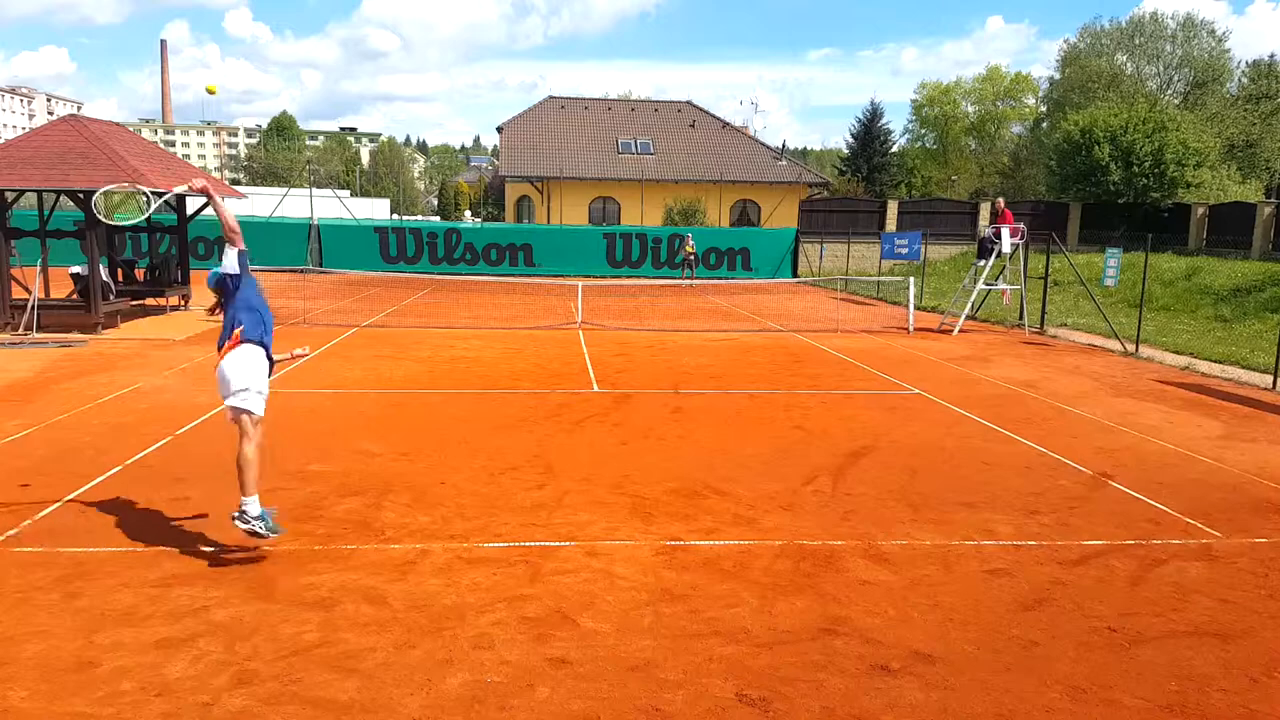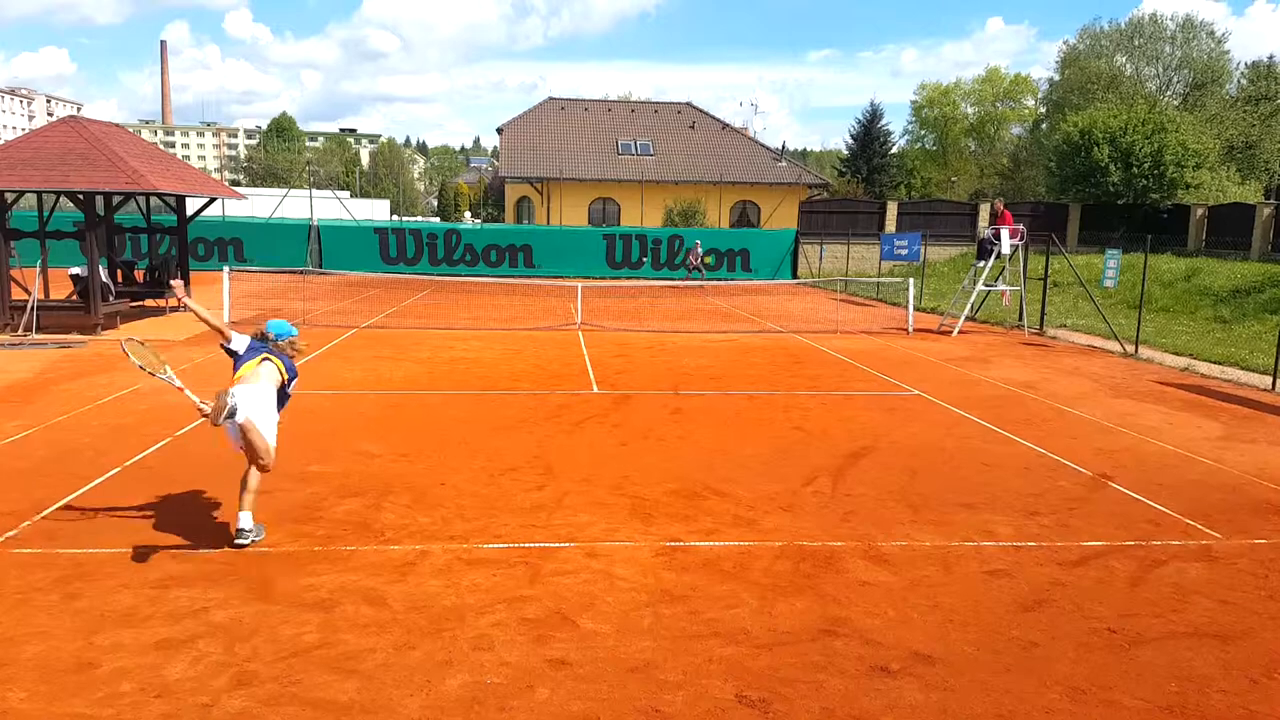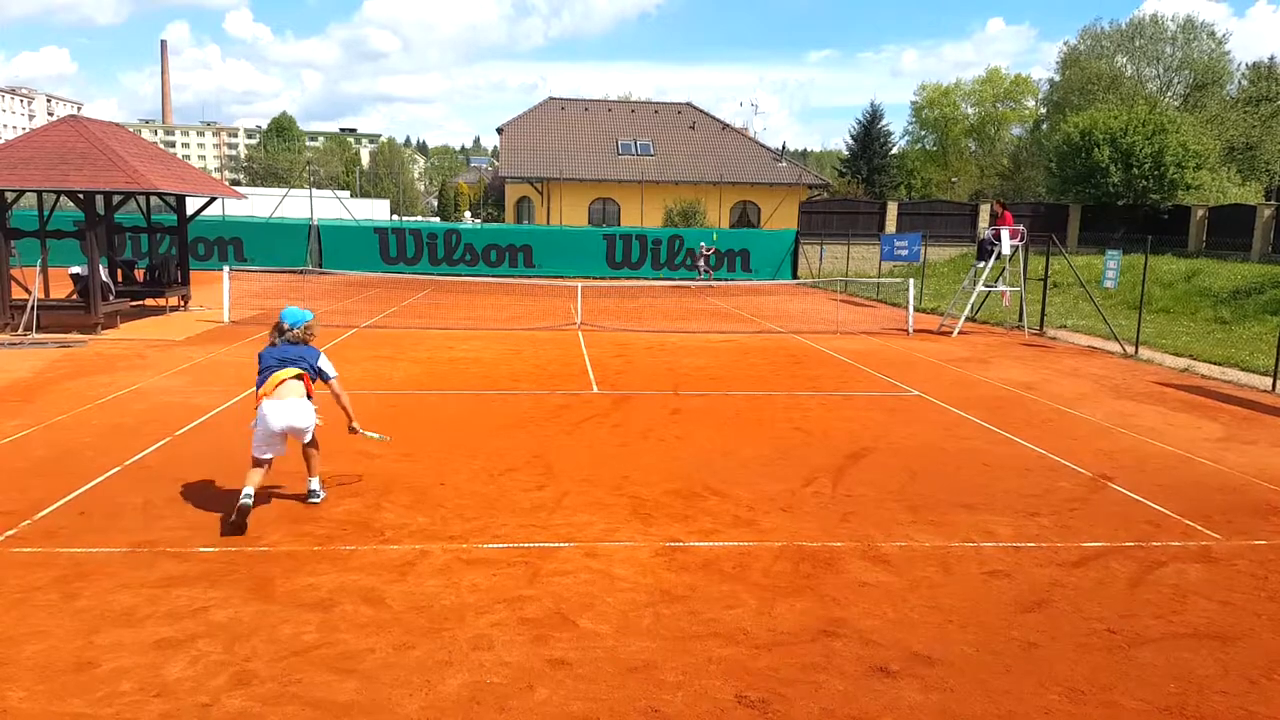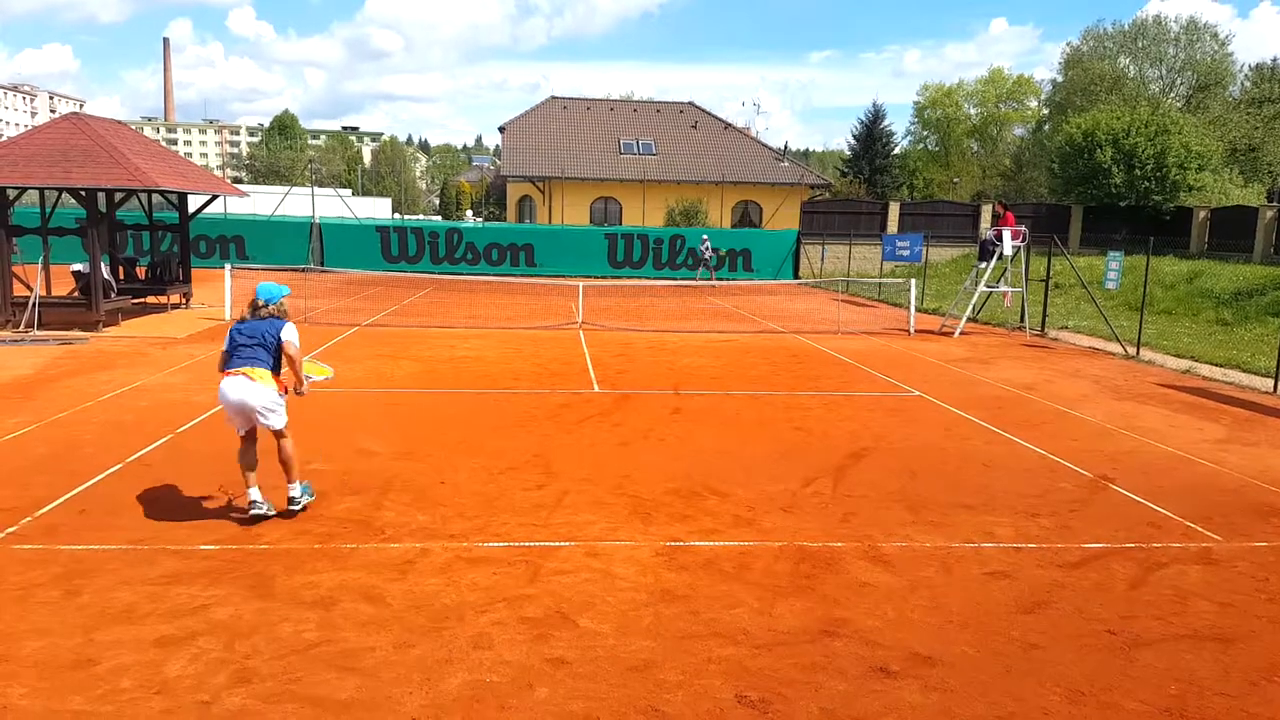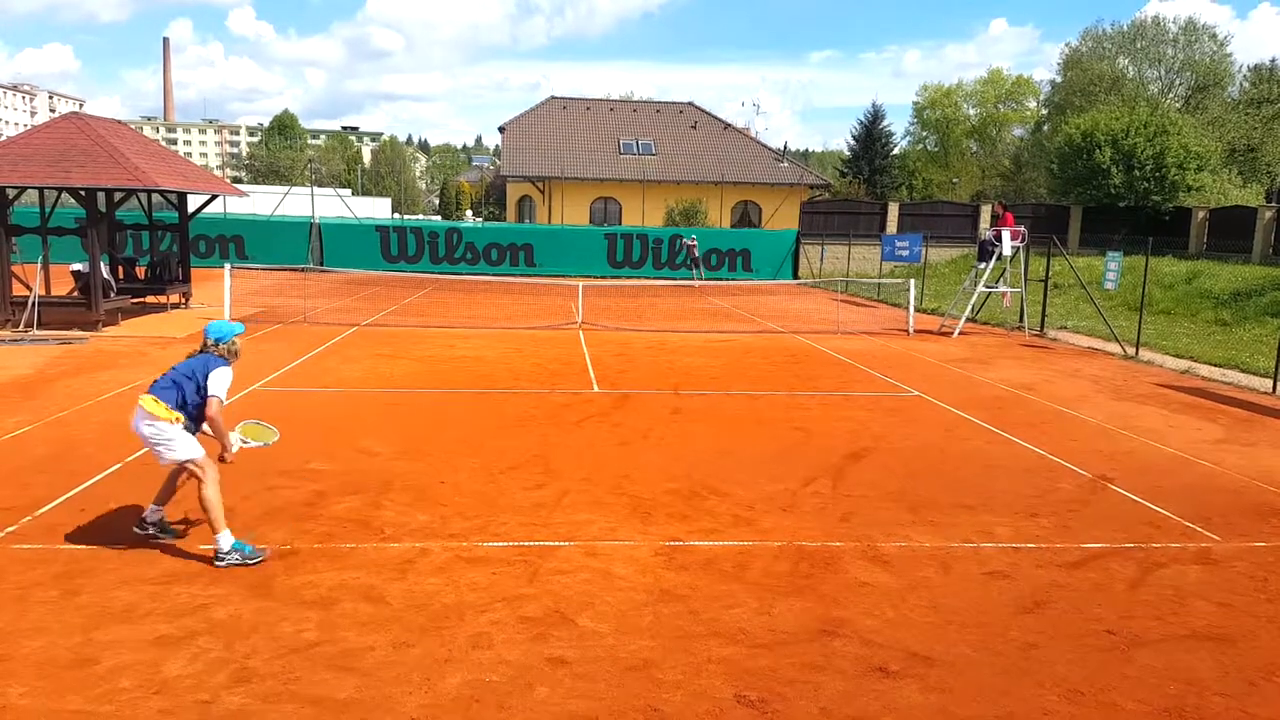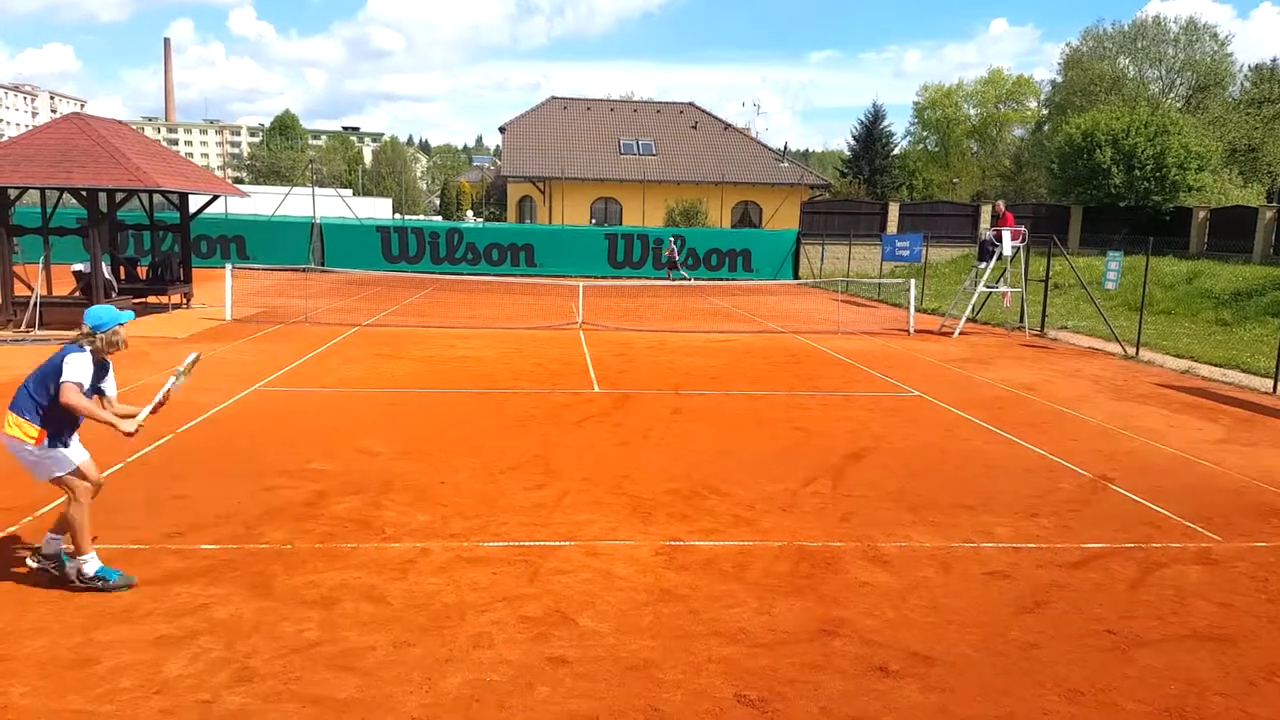
dt=0.4s
person 1, frame 1
left shoulder: (236, 307)
right shoulder: (234, 279)
right elbow: (233, 233)
left wrist: (287, 355)
right wrist: (211, 192)
left hip: (240, 361)
right hip: (243, 360)
left knee: (252, 432)
right knee: (250, 433)
left ankle: (252, 508)
right ankle: (250, 509)
person 1, frame 2
left shoulder: (248, 345)
right shoulder: (290, 369)
left elbow: (221, 327)
left wrist: (185, 299)
right wrist: (227, 407)
left hip: (239, 393)
right hip: (261, 397)
left knee: (256, 463)
right knee: (264, 463)
left ankle: (245, 526)
right ankle: (234, 414)
person 1, frame 3
left shoulder: (265, 354)
right shoulder: (315, 354)
right elbow: (338, 392)
right wrist: (352, 420)
left hip: (269, 411)
right hip: (299, 408)
left knee: (259, 464)
right knee: (309, 440)
left ankle: (246, 496)
right ankle: (314, 488)
person 1, frame 4
left shoulder: (236, 328)
right shoulder: (284, 326)
left elbow: (222, 365)
right elbow: (291, 351)
right wrist: (300, 381)
left hip: (227, 387)
right hip: (260, 387)
left knee: (248, 439)
right knee: (282, 436)
left ankle: (256, 500)
right ankle: (296, 493)
person 1, frame 5
left shoulder: (196, 362)
right shoulder: (222, 368)
right elbow: (212, 414)
left wrist: (210, 434)
right wrist: (227, 446)
left hip: (146, 416)
right hip: (160, 420)
left knee: (188, 463)
right knee: (207, 474)
left ankle: (151, 520)
right ankle: (227, 547)
person 1, frame 6
left shoulder: (102, 364)
right shoulder: (80, 357)
left elbow: (112, 408)
right elbow: (68, 398)
left wrist: (147, 410)
right wrist: (117, 423)
left hip: (54, 431)
right hip: (30, 432)
left knee: (93, 481)
right knee: (82, 489)
left ankle: (49, 552)
right ankle: (88, 568)
